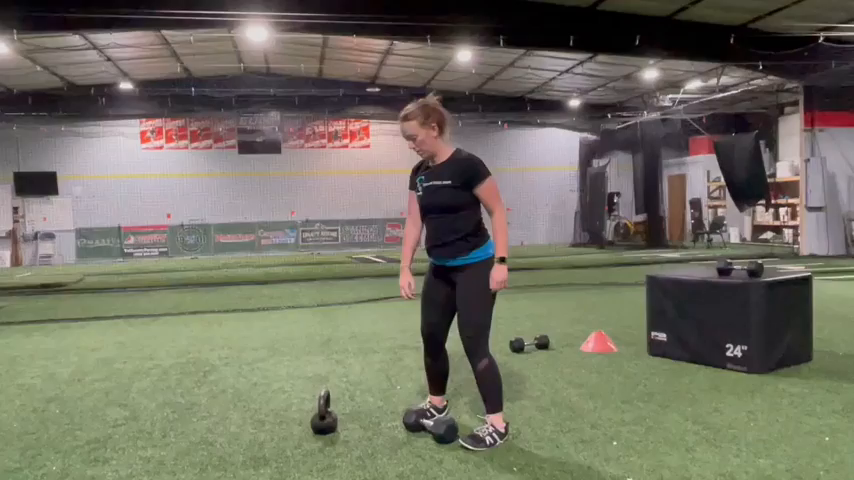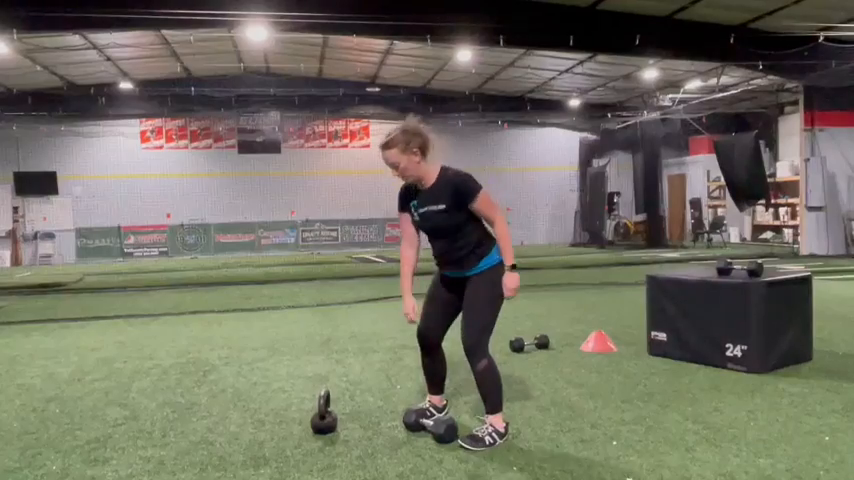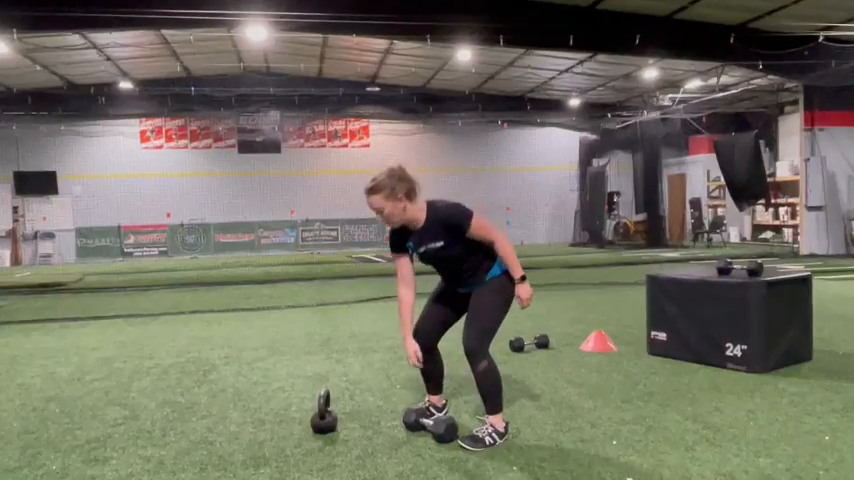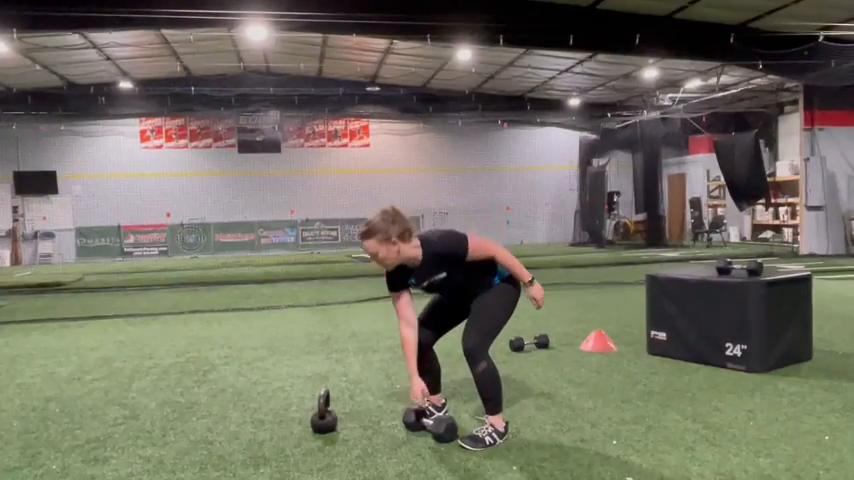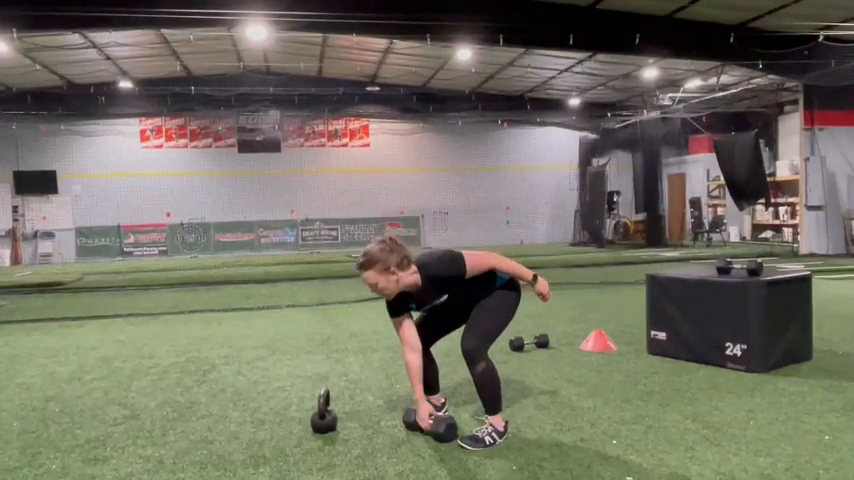
dt=0.2s
person 1, frame 1
left shoulder: (467, 165)
right shoulder: (419, 173)
left elbow: (498, 213)
right elbow: (414, 223)
left wrist: (501, 261)
right wrist: (405, 269)
left hip: (475, 267)
right hip: (440, 270)
left knee: (474, 343)
right knee: (431, 336)
left ankle: (497, 424)
right ankle: (437, 404)
person 1, frame 2
left shoulder: (457, 182)
right shoulder: (407, 195)
left elbow: (498, 221)
right elbow: (409, 245)
left wrist: (510, 270)
right wrist: (406, 295)
left hip: (485, 273)
right hip: (450, 276)
left knee: (473, 343)
right knee: (426, 334)
left ankle: (498, 424)
right ankle: (437, 404)
person 1, frame 3
left shoulder: (447, 214)
right shoulder: (399, 236)
left elbow: (496, 239)
right elbow: (405, 288)
left wrist: (519, 280)
right wrist: (408, 339)
left hip: (493, 280)
right hip: (456, 286)
left knee: (474, 344)
right knee: (424, 336)
left ankle: (498, 425)
right ankle: (437, 404)
person 1, frame 4
left shoulder: (441, 245)
right shoulder: (397, 274)
left elbow: (495, 250)
right elbow: (409, 327)
left wrist: (529, 283)
right wrist: (415, 378)
left hip: (498, 285)
left knee: (473, 345)
right knee: (423, 338)
left ankle: (497, 425)
right ankle: (436, 403)
person 1, frame 5
left shoulder: (438, 268)
right shoulder: (399, 300)
left elbow: (491, 259)
right elbow: (412, 350)
left wrist: (533, 280)
right wrist: (420, 401)
left hip: (499, 291)
left knee: (472, 347)
right knee: (420, 339)
left ankle: (497, 424)
right ankle: (436, 402)
